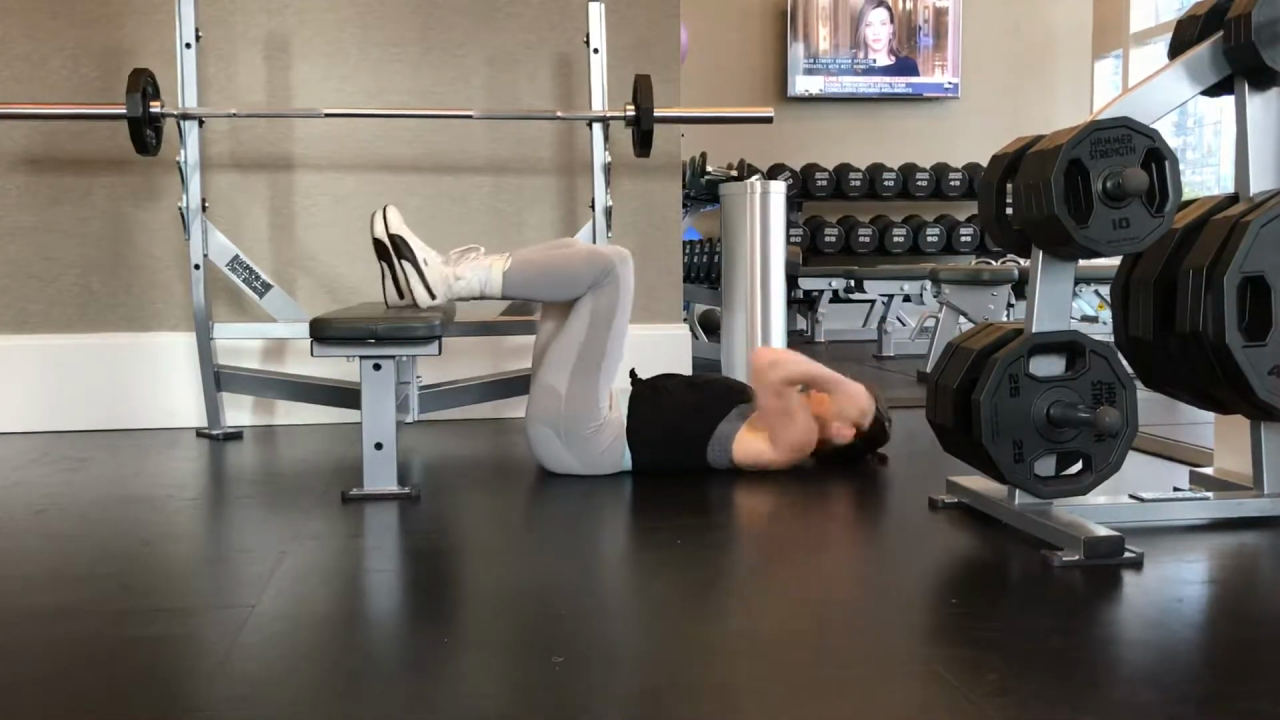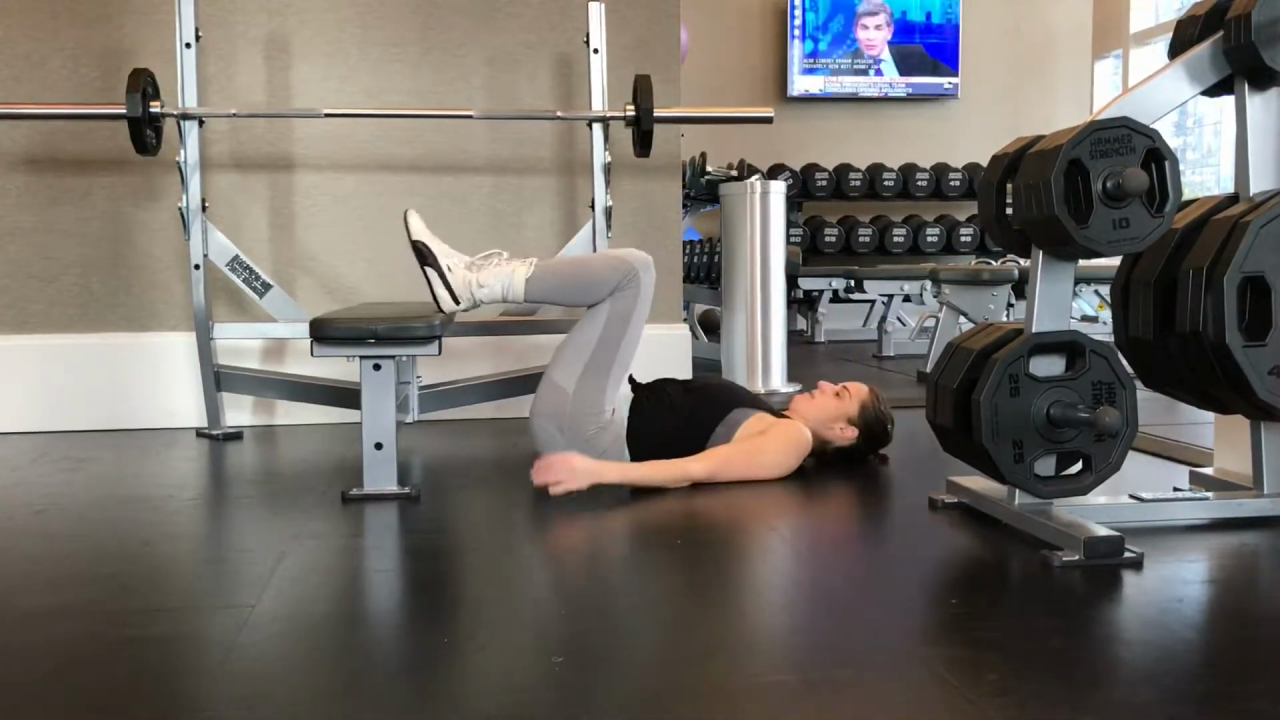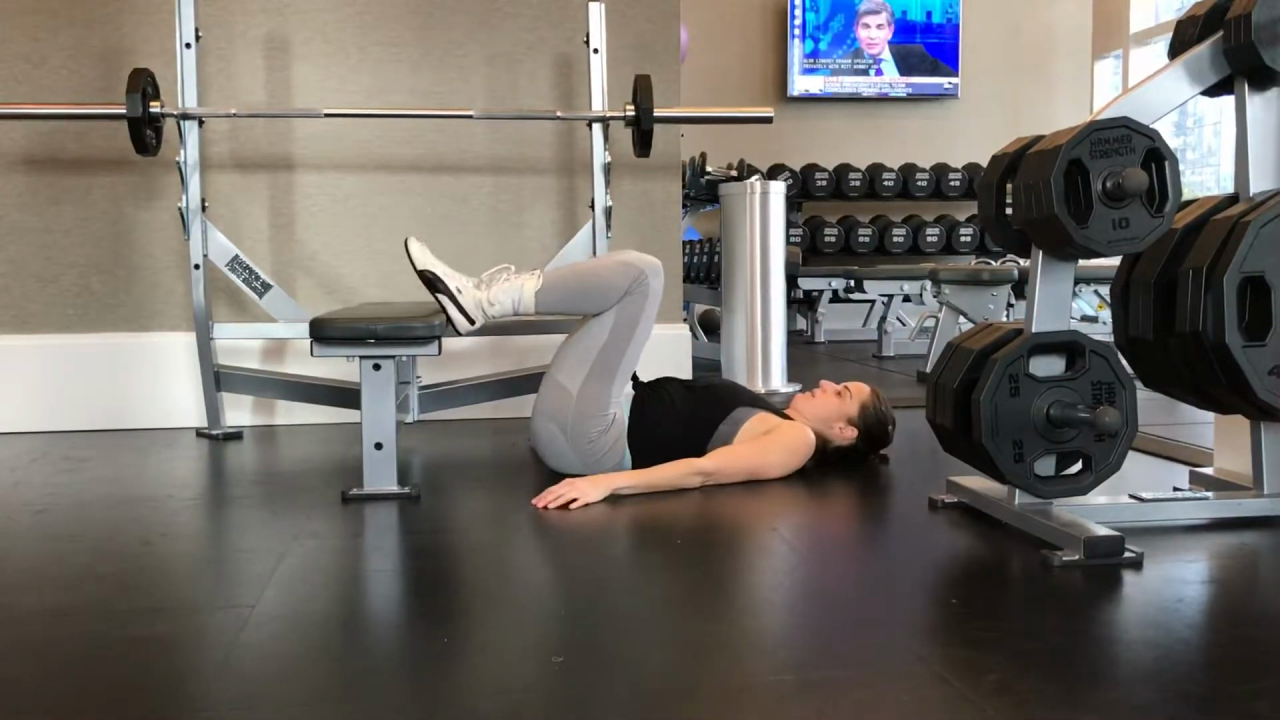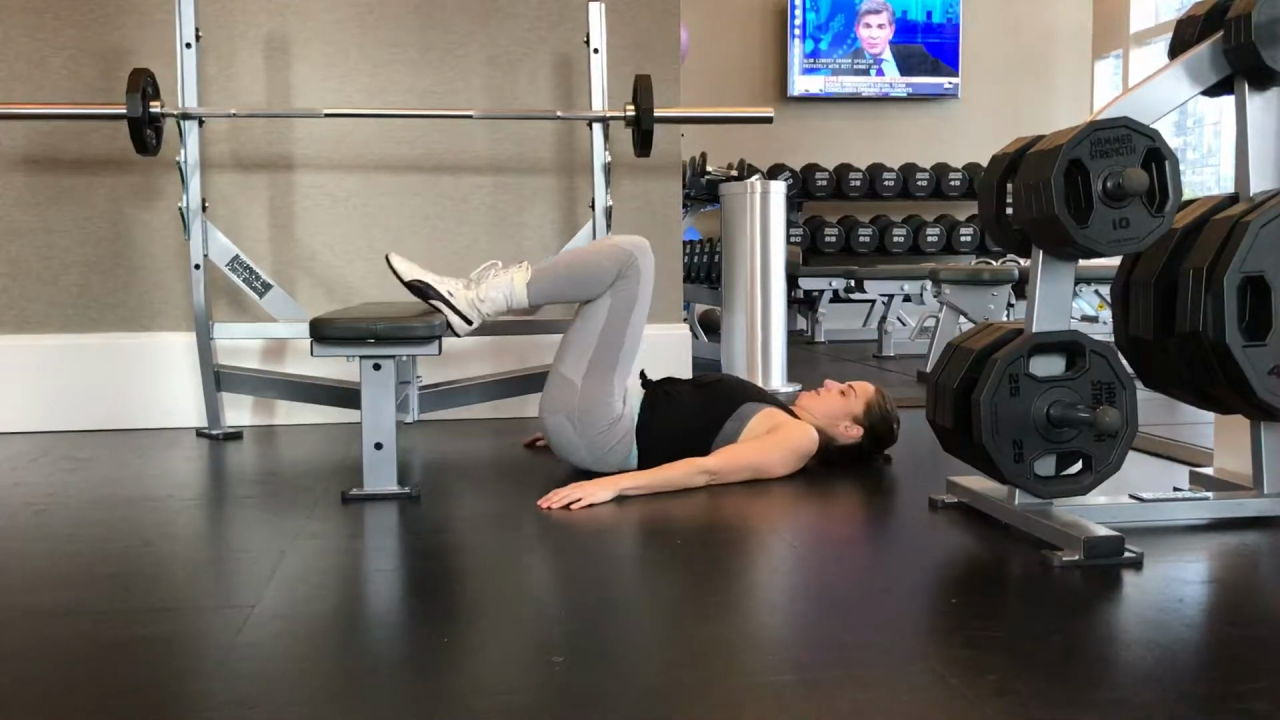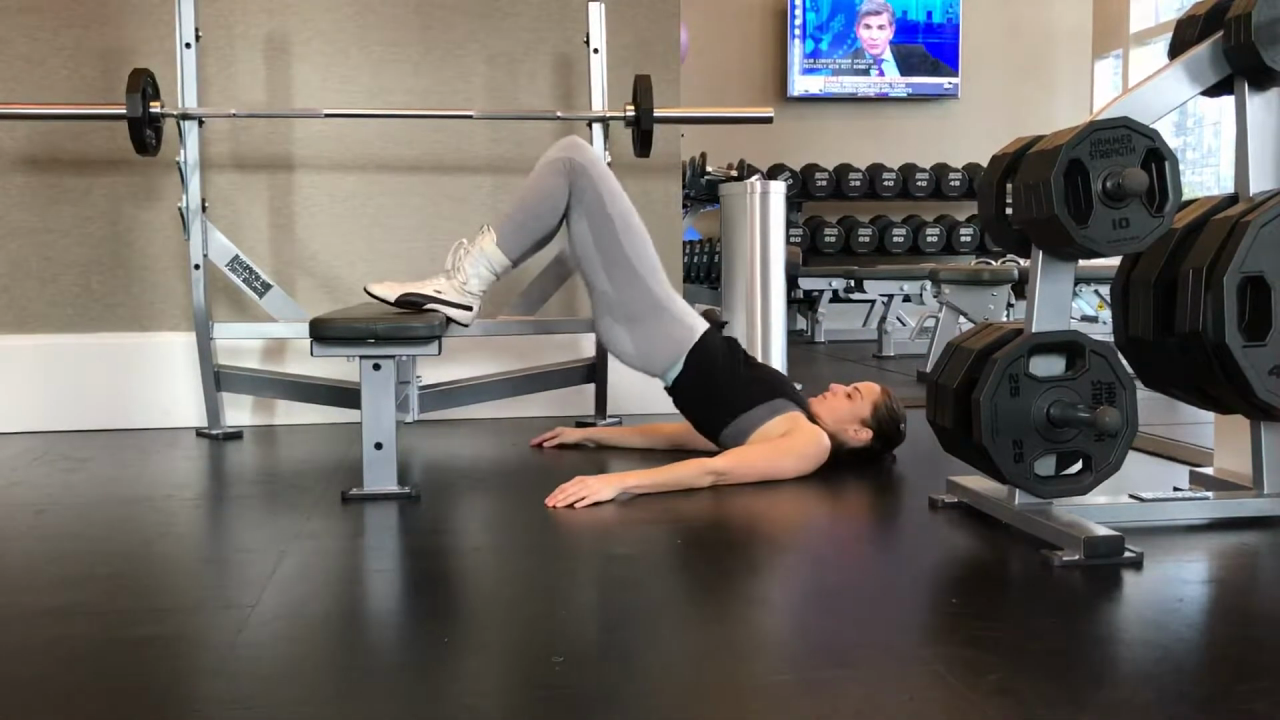
dt=0.5s
person 1, frame 1
left shoulder: (792, 437)
right shoulder: (768, 424)
left elbow: (768, 366)
left wrist: (845, 390)
left hip: (579, 440)
right hip: (582, 428)
left knee: (611, 264)
right knee: (570, 255)
left ankle: (446, 278)
right ankle: (428, 280)
person 1, frame 2
left shoulder: (791, 440)
right shoulder: (774, 426)
left elbow: (694, 471)
left wrist: (598, 469)
left hip: (573, 428)
right hip: (579, 428)
left knee: (632, 270)
right knee: (626, 272)
left ankle: (469, 282)
right ankle: (470, 279)
person 1, frame 3
left shoulder: (795, 442)
right shoulder: (771, 424)
left elbow: (704, 471)
left wrist: (607, 482)
left hip: (585, 441)
right hip: (587, 428)
left knee: (641, 273)
right knee: (632, 274)
left ankle: (480, 300)
right ankle: (479, 297)
person 1, frame 4
left shoulder: (799, 439)
right shoulder: (777, 420)
left elbow: (708, 470)
left wrist: (612, 485)
left hip: (596, 430)
right hip: (605, 425)
left knee: (631, 256)
right knee: (627, 260)
left ankle: (474, 300)
right ankle: (473, 298)
person 1, frame 5
left shoulder: (810, 445)
right shoulder: (800, 424)
left elbow: (717, 471)
left wrist: (617, 483)
left hip: (651, 330)
right hip: (656, 332)
left knee: (572, 159)
right knee: (573, 168)
left ankle: (464, 285)
right ankle: (464, 287)
